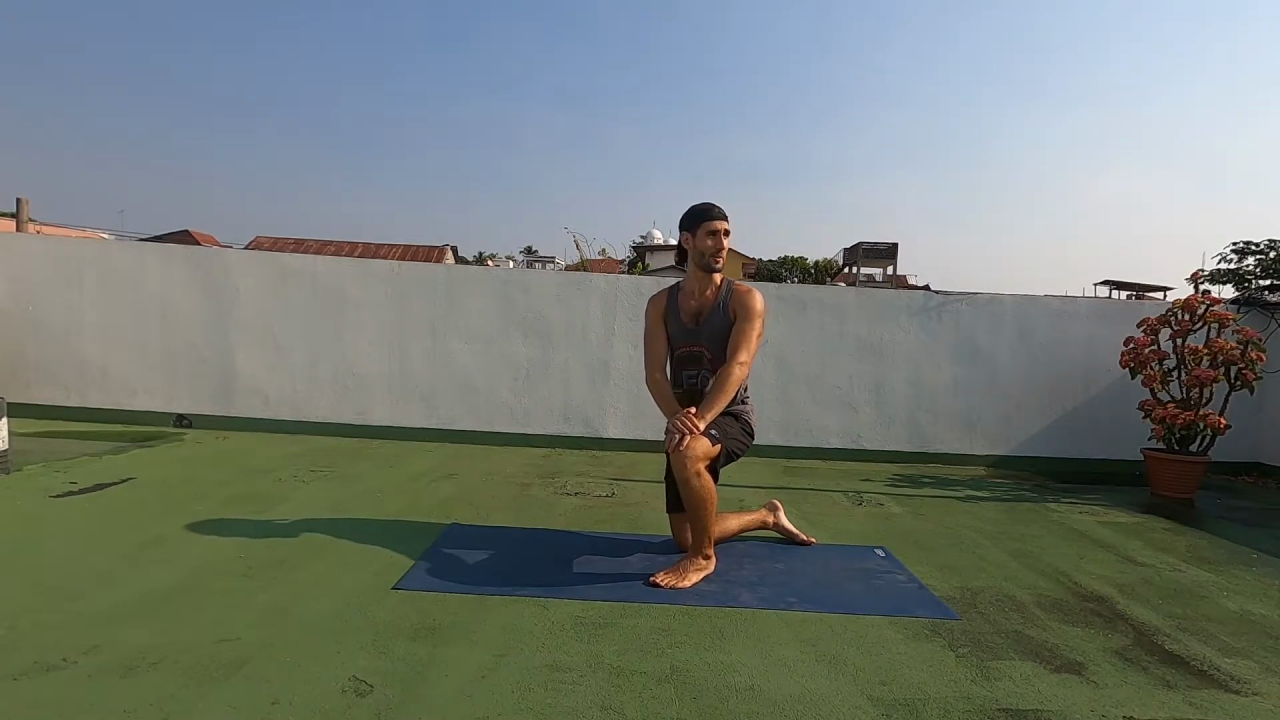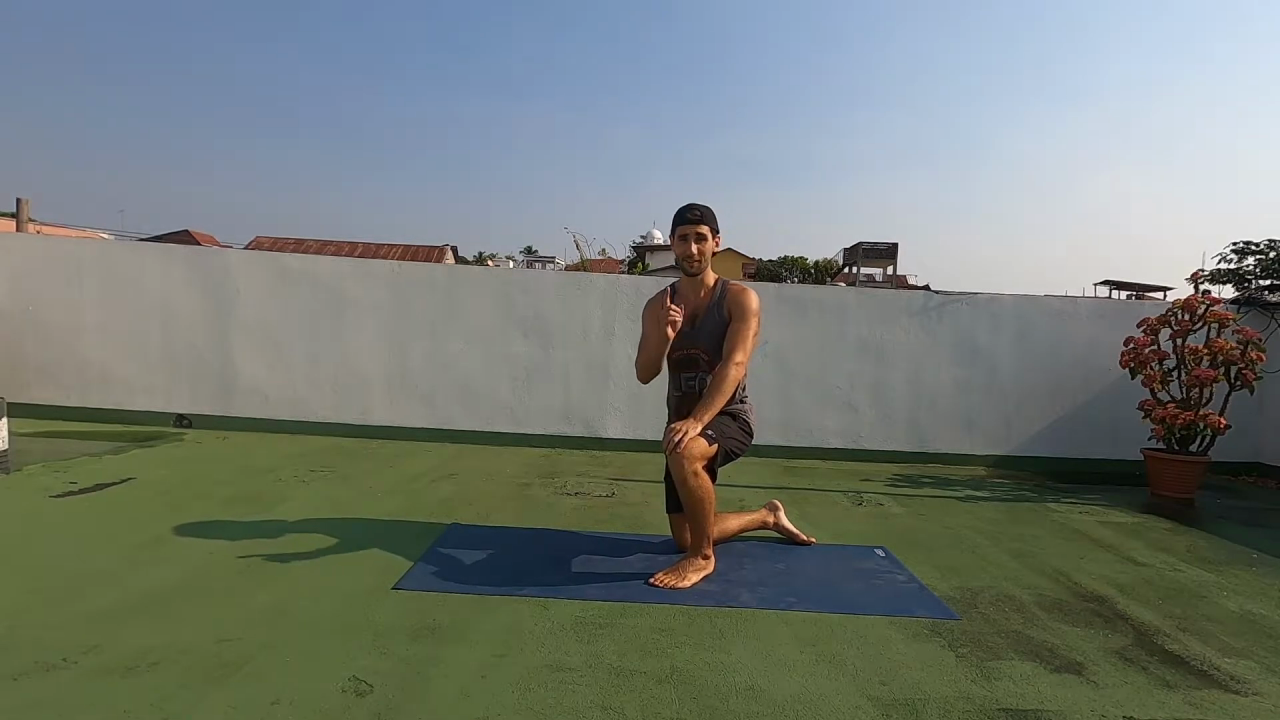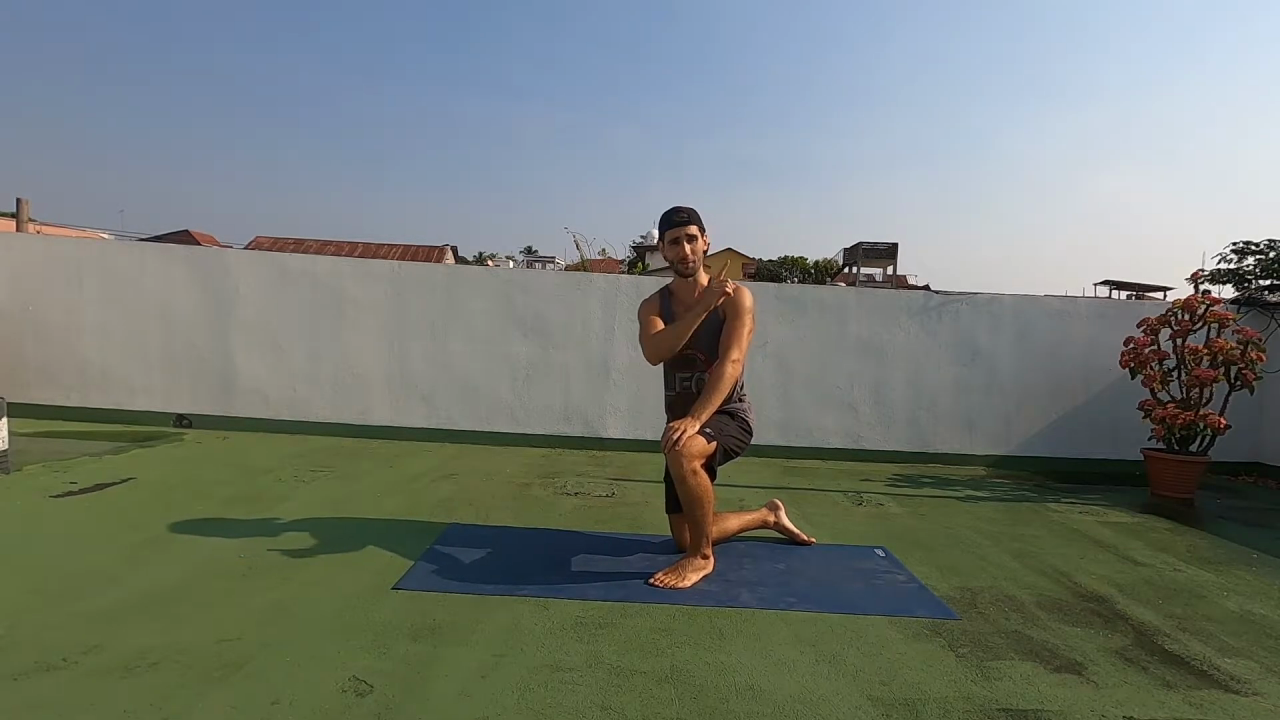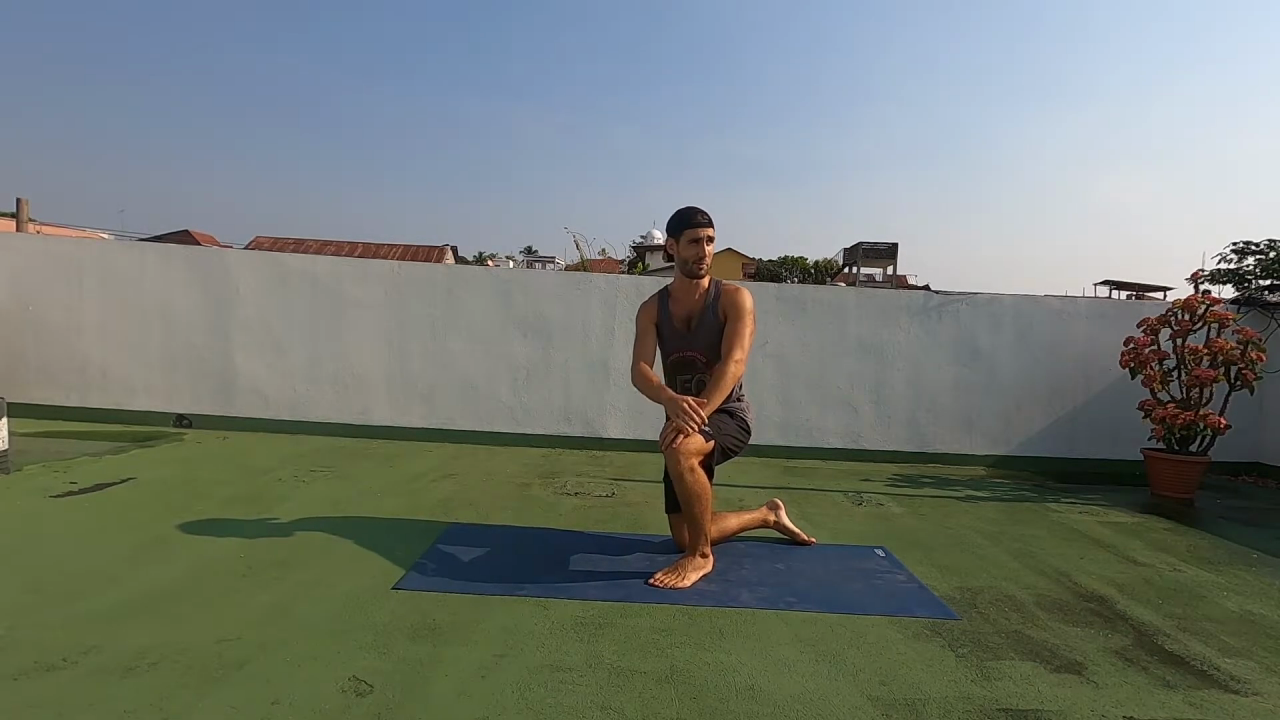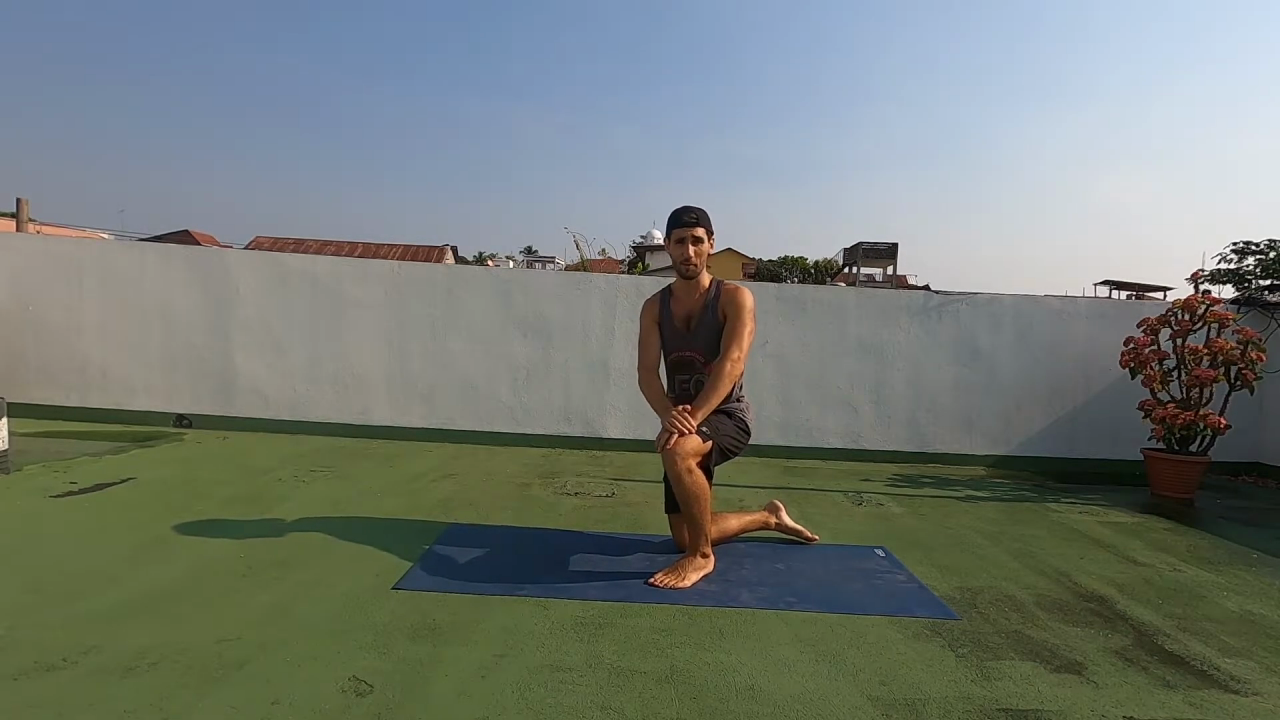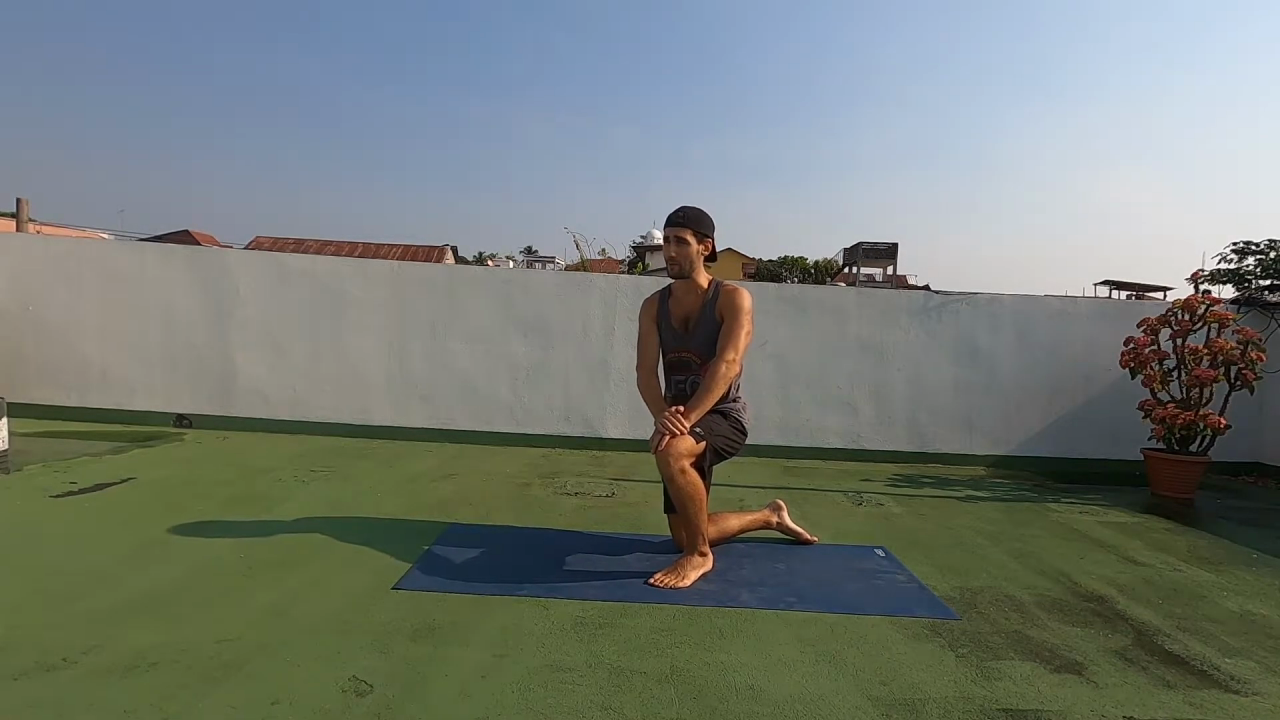
dt=0.5s
person 1, frame 1
left shoulder: (745, 299)
right shoulder: (660, 304)
left elbow: (738, 367)
right elbow: (655, 372)
left wrist: (701, 420)
right wrist: (676, 416)
left hip: (730, 418)
right hip: (685, 423)
left knee: (687, 453)
right knee: (684, 537)
left ankle: (703, 558)
right ankle: (767, 517)
person 1, frame 2
left shoulder: (740, 298)
right shoulder: (657, 306)
left elbow: (734, 366)
right elbow: (643, 374)
left wrist: (696, 421)
right wrist: (663, 336)
left hip: (729, 418)
right hip: (683, 423)
left knee: (684, 453)
right knee: (684, 538)
left ankle: (702, 557)
right ankle: (768, 516)
person 1, frame 3
left shoulder: (737, 297)
right shoulder: (652, 306)
left elbow: (730, 363)
right elbow: (655, 353)
left wrist: (694, 421)
right wrist: (706, 305)
left hip: (728, 417)
right hip: (682, 422)
left knee: (682, 451)
right knee: (684, 537)
left ankle: (701, 557)
right ankle: (767, 516)
person 1, frame 4
left shoulder: (734, 298)
right shoulder: (652, 309)
left elbow: (734, 363)
right elbow: (639, 371)
left wrist: (696, 412)
right wrist: (672, 400)
left hip: (728, 415)
right hip: (685, 421)
left knee: (680, 450)
right knee: (684, 536)
left ankle: (701, 557)
right ankle: (767, 515)
person 1, frame 5
left shoulder: (735, 298)
right shoulder: (654, 307)
left elbow: (732, 363)
right elbow: (647, 372)
left wrist: (692, 418)
right wrist: (668, 415)
left hip: (727, 416)
right hip: (685, 421)
left knee: (677, 451)
right knee: (684, 537)
left ankle: (702, 557)
right ankle: (768, 517)
person 1, frame 6
left shoulder: (733, 298)
right shoulder: (653, 306)
left elbow: (727, 364)
right elbow: (646, 371)
left wrist: (686, 418)
right wrist: (662, 415)
left hip: (723, 416)
right hip: (683, 422)
left knee: (670, 451)
right knee: (685, 536)
left ankle: (700, 556)
right ankle: (770, 516)
